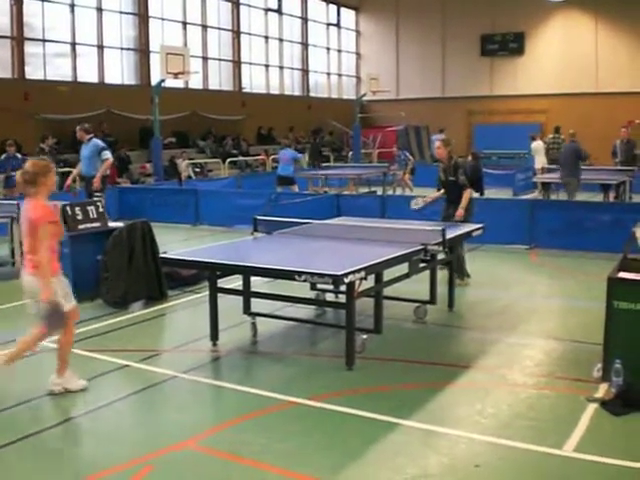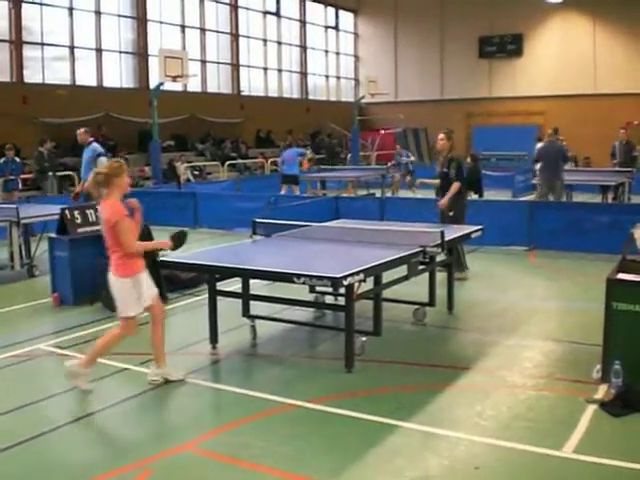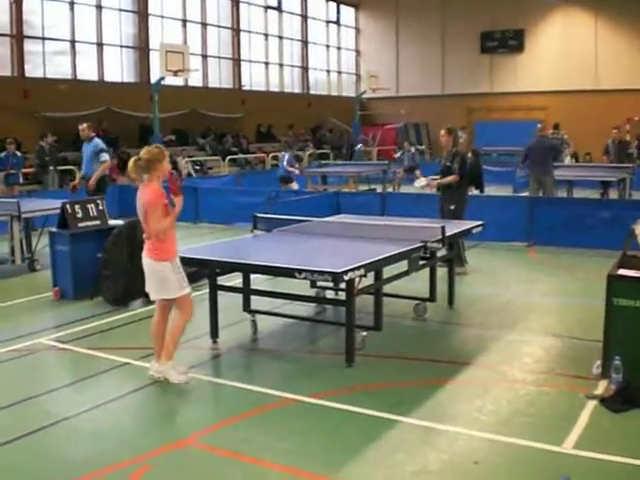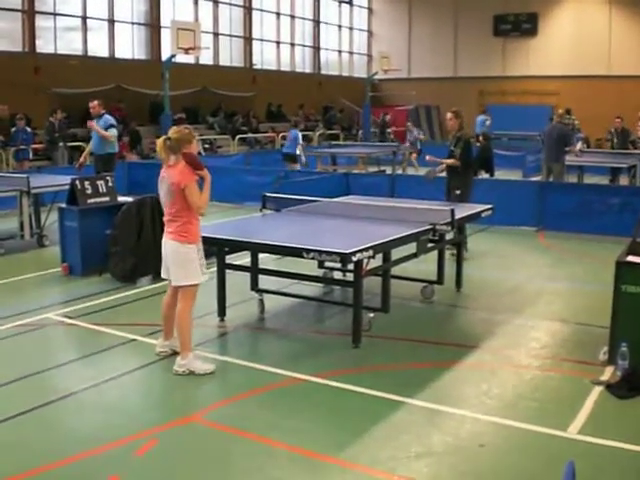
dt=0.5s
person 1, frame 1
left shoulder: (31, 204)
right shoulder: (44, 209)
right elbow: (43, 250)
right wrist: (48, 287)
left hip: (31, 272)
right hip: (45, 274)
left knee: (46, 328)
right knee: (69, 321)
right ankle: (61, 377)
person 1, frame 2
left shoulder: (112, 204)
right shoulder: (115, 208)
left elbow: (133, 234)
right elbow: (131, 246)
left wrist: (137, 213)
right wrist: (158, 244)
left hip: (136, 271)
right hip: (127, 274)
left knee: (158, 314)
right knee: (125, 328)
left ankle: (159, 369)
right ankle: (81, 365)
person 1, frame 3
left shoulder: (146, 189)
right shoulder: (156, 192)
right elbow: (157, 230)
left wrist: (172, 205)
right wrist: (176, 209)
left hip: (154, 257)
right hip: (163, 258)
left knee: (162, 310)
right knee: (185, 310)
left ankle: (159, 363)
right ankle: (164, 364)
person 1, frame 4
left shoulder: (166, 171)
right shoulder: (185, 172)
right elbow: (200, 208)
right wrist: (207, 180)
left hip: (170, 238)
right hip: (186, 241)
left knee: (173, 293)
right knee: (186, 300)
left ankle: (166, 342)
right ankle: (185, 359)
person 2, frame 1
left shoulder: (458, 165)
right shoulder: (442, 167)
left elbow: (467, 189)
left wrist: (462, 208)
right wrist: (432, 197)
left hip: (461, 207)
right hip: (449, 205)
left ankle: (462, 276)
right ankle: (450, 263)
person 2, frame 2
left shoulder: (454, 160)
right shoulder: (442, 160)
left elbow: (457, 183)
left wrist: (447, 198)
right wrist: (424, 181)
left hip: (455, 202)
right hip: (445, 201)
left ankle: (461, 269)
right ankle: (451, 263)
person 2, frame 3
left shoulder: (458, 155)
right shoulder: (446, 155)
left elbow: (456, 177)
left wrist: (437, 182)
right wrist: (434, 179)
left hip: (456, 197)
right hip: (446, 195)
left ankle: (460, 264)
right ankle: (451, 258)
person 2, frame 4
left shoulder: (463, 139)
right shoulder: (454, 137)
left elbow: (457, 161)
left wrist: (436, 160)
right wrist: (443, 167)
left hip: (462, 180)
right hip: (453, 179)
left ankle: (460, 246)
